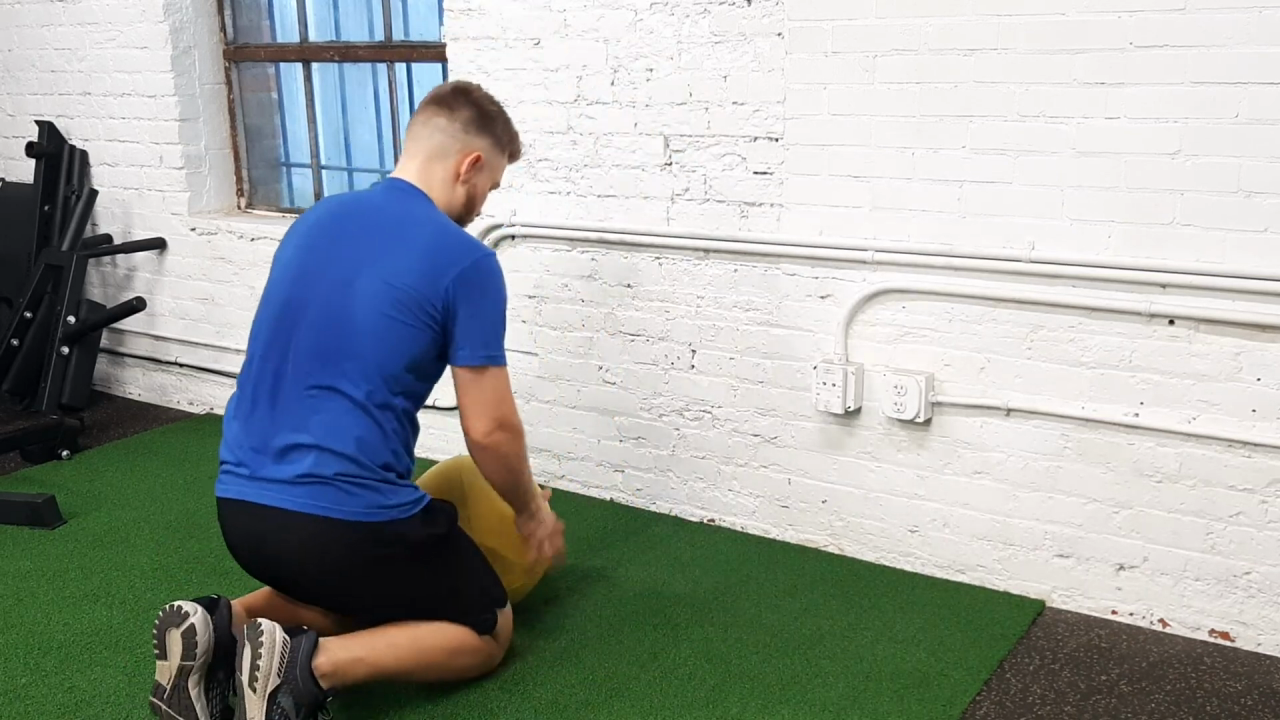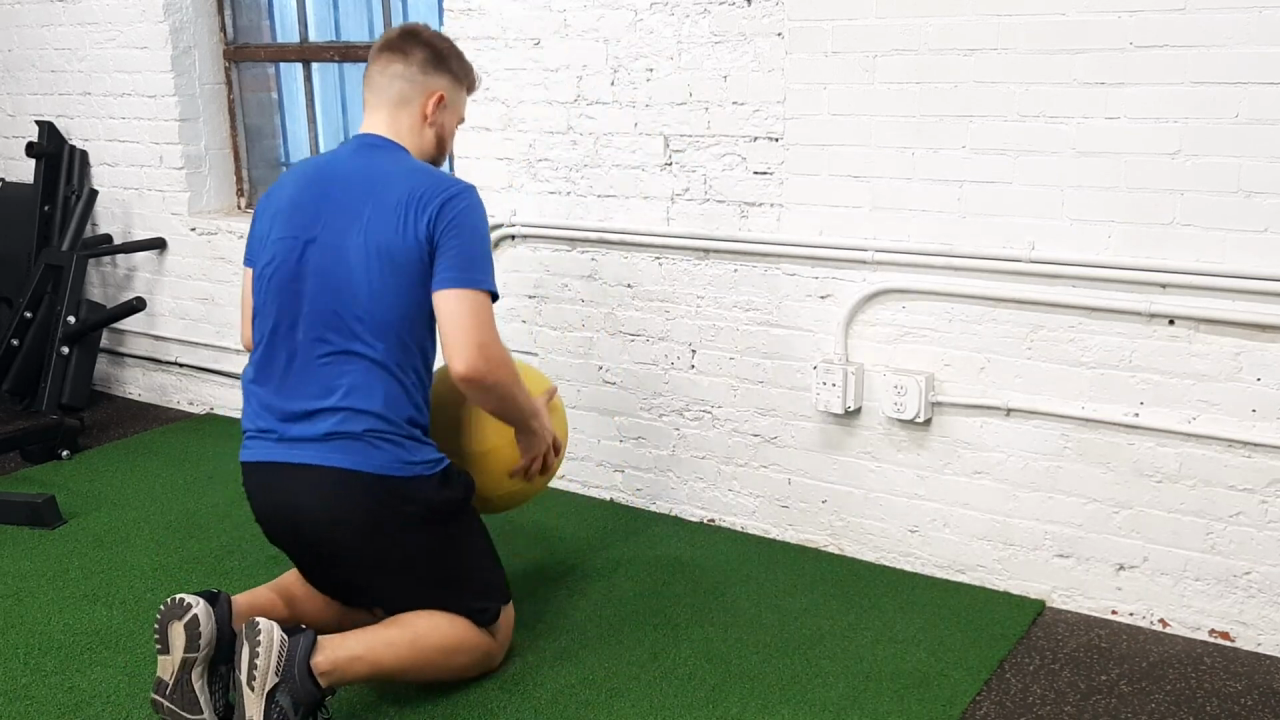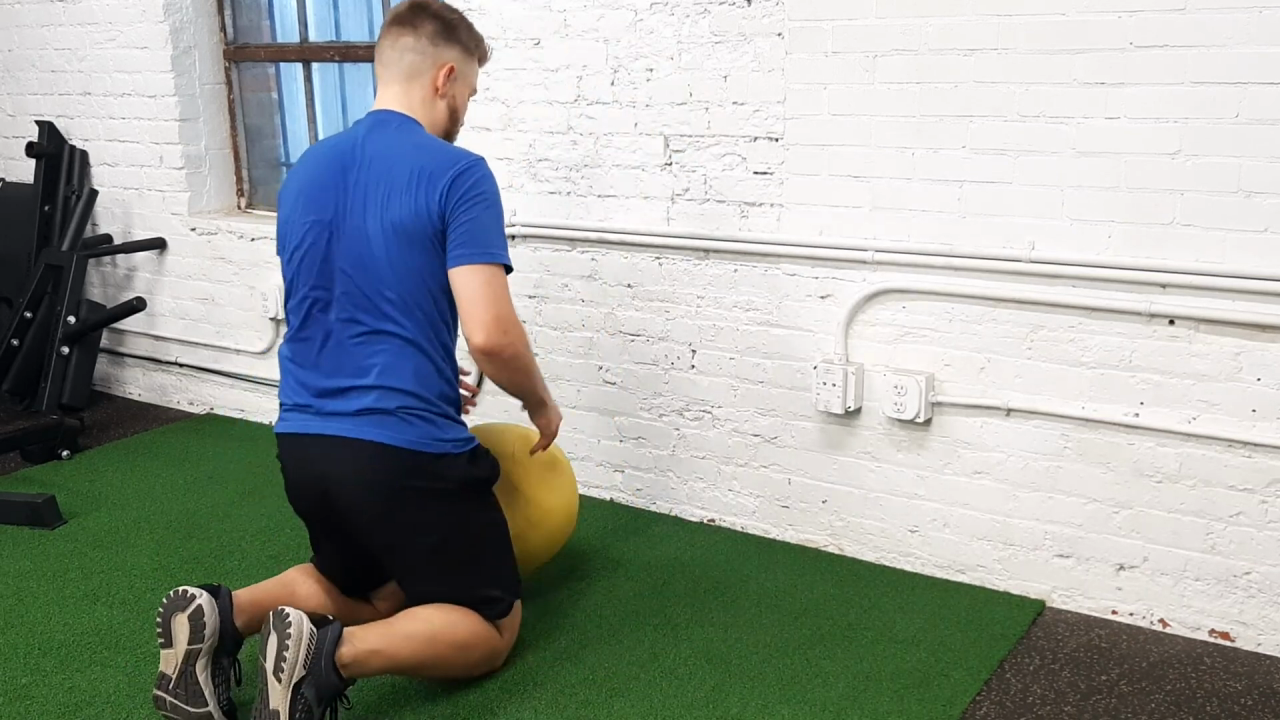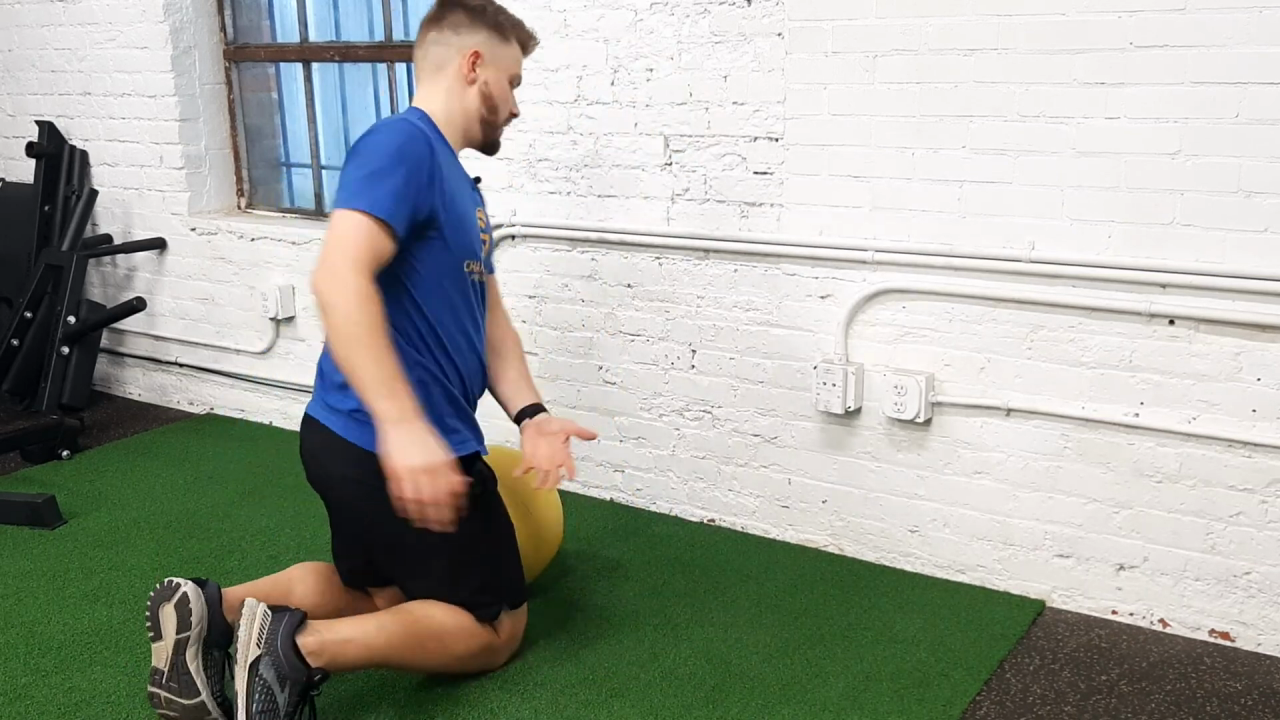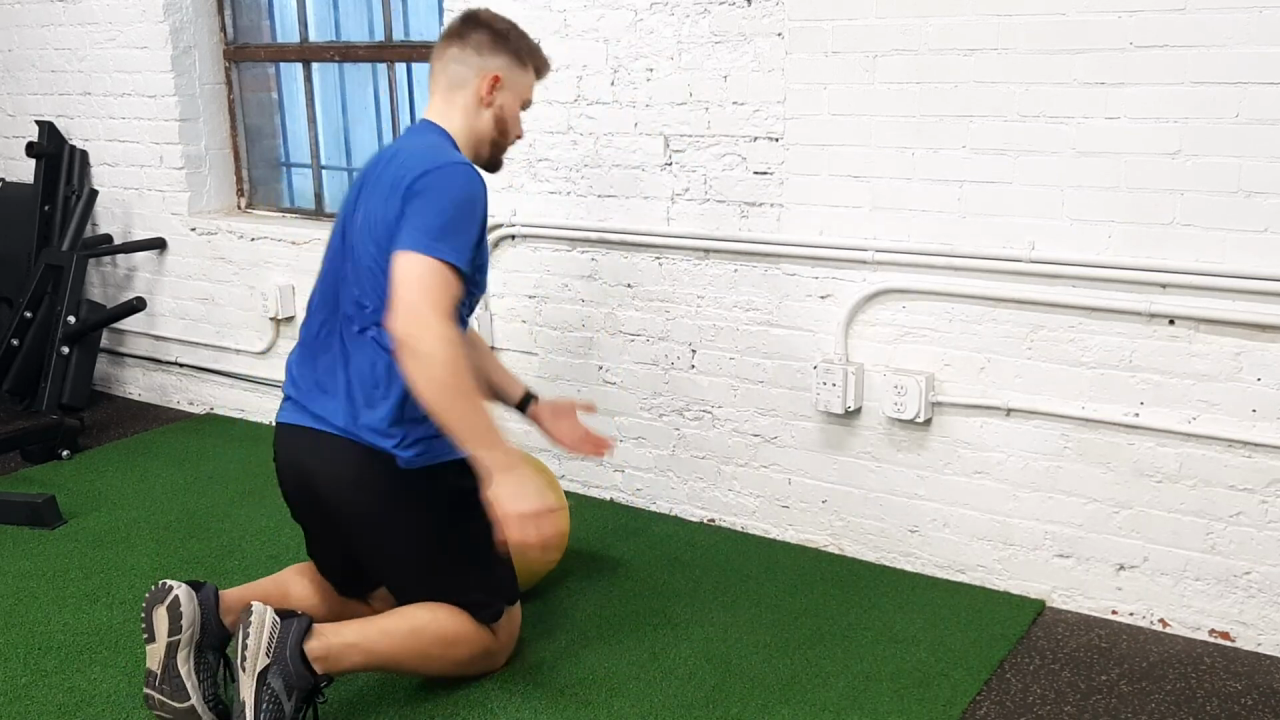
dt=0.4s
person 1, frame 1
left shoulder: (317, 219)
right shoulder: (464, 261)
right elbow: (488, 431)
right wrist: (531, 510)
left hip: (243, 503)
right hip: (343, 515)
left knee: (357, 589)
right knee: (485, 631)
left ankle: (222, 627)
right ankle: (313, 665)
person 1, frame 2
left shoulder: (285, 189)
right shoulder: (446, 202)
right elbow: (472, 361)
right wrist: (534, 423)
left hip: (269, 470)
right hip: (375, 476)
left knee: (364, 586)
right knee: (485, 630)
left ankle: (223, 620)
right ankle: (311, 663)
person 1, frame 3
left shoulder: (306, 170)
right shoulder: (457, 175)
right elbow: (491, 335)
right wrist: (541, 403)
left hip: (305, 442)
right hip: (407, 452)
left knee: (366, 588)
right knee: (489, 628)
left ankle: (225, 614)
right ankle: (332, 652)
person 1, frame 4
left shoulder: (454, 177)
right shoulder: (402, 147)
left elbow: (486, 319)
right elbow: (338, 279)
left wrist: (530, 414)
right wrist: (402, 425)
left hip: (343, 438)
right hip: (388, 447)
left knee: (374, 587)
right knee: (492, 628)
left ankle: (214, 608)
right ankle: (301, 645)
person 1, frame 5
left shoulder: (402, 162)
right shoulder: (449, 179)
right elbow: (418, 329)
left wrist: (531, 405)
right wrist: (501, 471)
left hip: (308, 440)
right hip: (380, 457)
left knee: (365, 585)
right knee: (489, 630)
left ankle: (210, 612)
right ankle: (309, 649)
